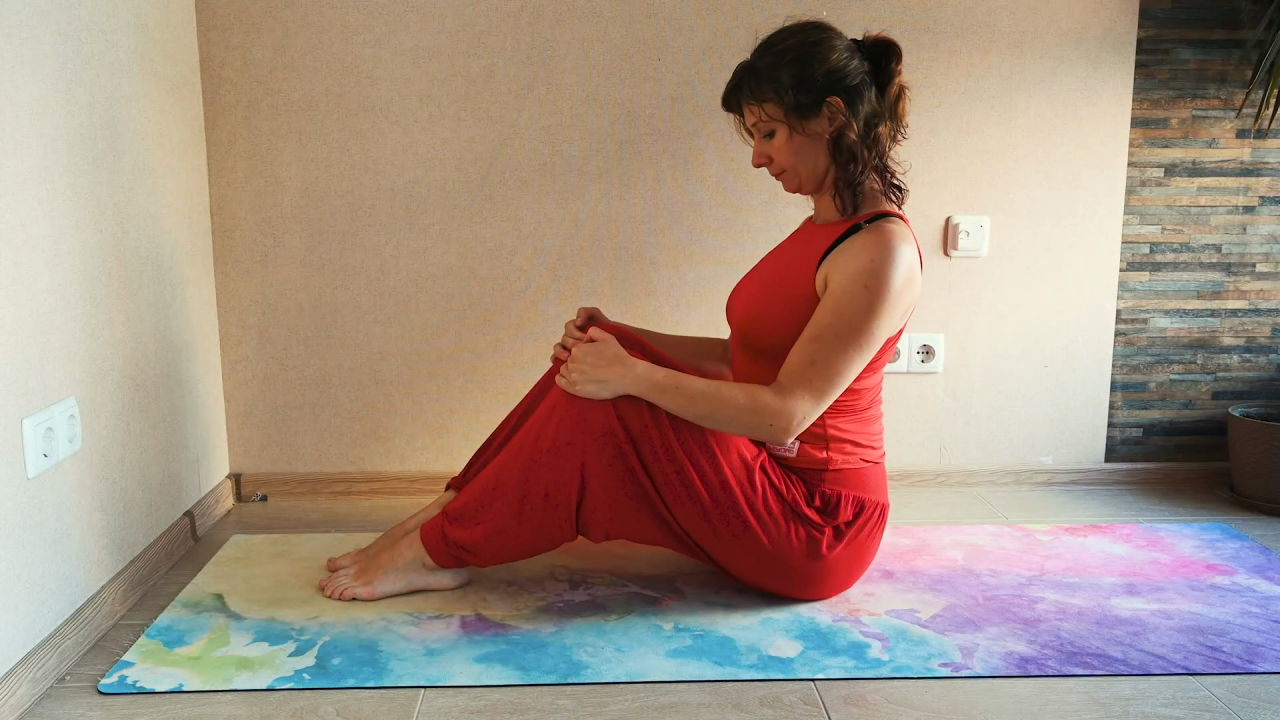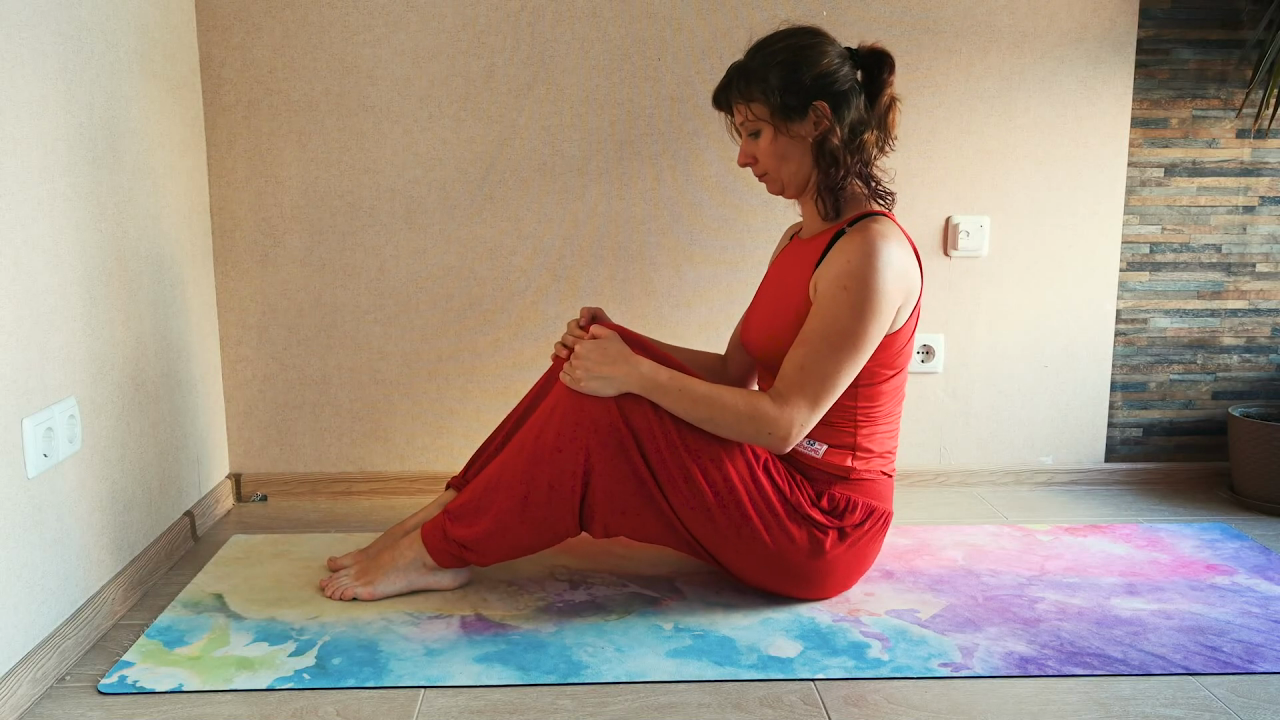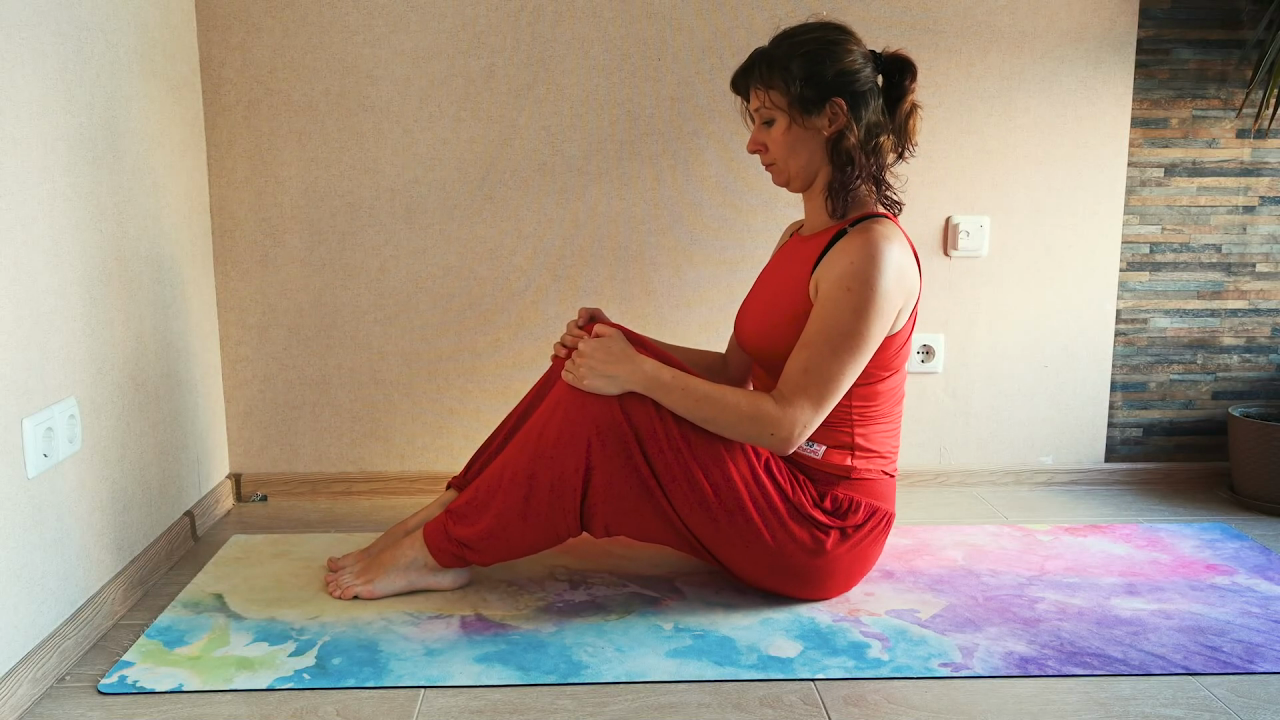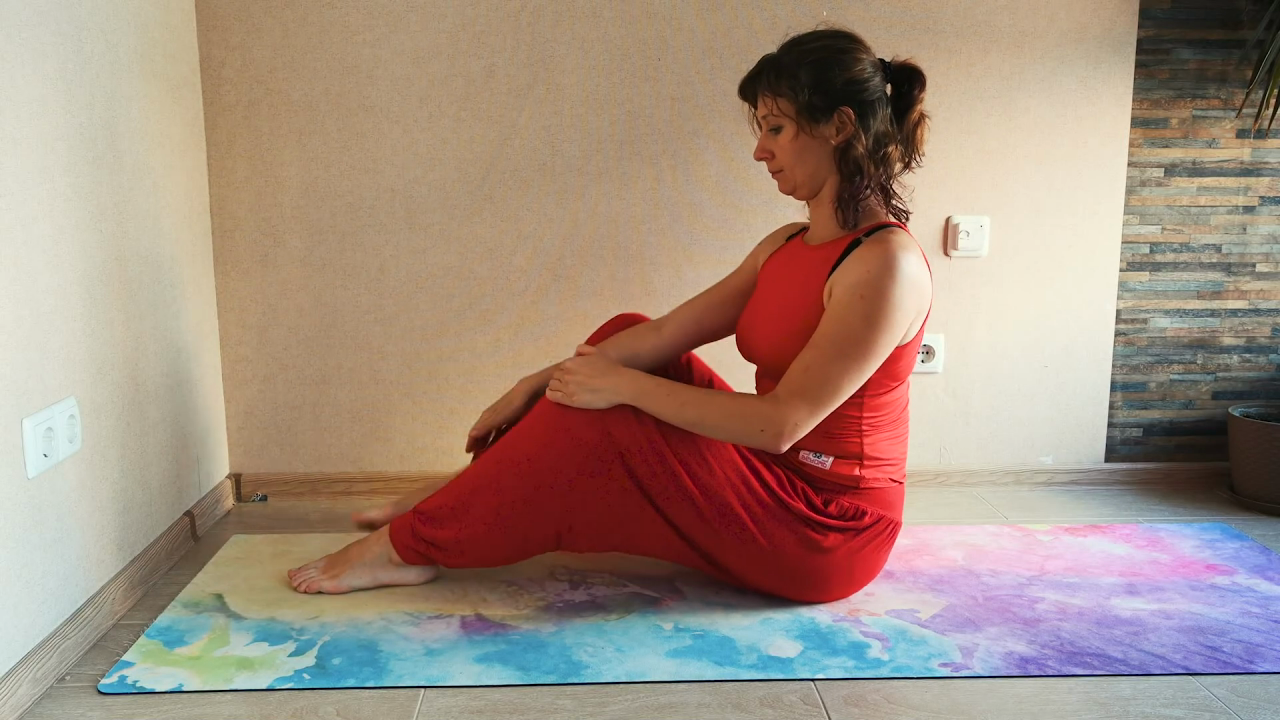
dt=1s
person 1, frame 1
left shoulder: (881, 251)
right shoulder: (824, 231)
left elbow: (785, 414)
right elbow: (741, 358)
left wrist: (631, 373)
right wrist: (617, 342)
left hip: (815, 529)
right hip: (774, 483)
left knee: (599, 405)
right knee: (594, 364)
left ankle: (436, 552)
right ankle: (448, 516)
person 1, frame 2
left shoulder: (870, 251)
right shoulder: (801, 240)
left elbow: (783, 421)
right elbow: (732, 372)
left wrist: (635, 372)
right wrist: (617, 349)
left hip: (820, 530)
right hip: (778, 488)
left knee: (601, 401)
right knee: (594, 363)
left ankle: (436, 552)
right ankle: (448, 515)
person 1, frame 3
left shoulder: (872, 253)
right shoulder: (802, 238)
left elbow: (787, 424)
right elbow: (733, 373)
left wrist: (638, 373)
right wrist: (620, 347)
left hip: (819, 530)
right hip: (776, 488)
left knee: (601, 403)
right knee: (595, 364)
left ankle: (440, 552)
right ankle: (452, 512)
person 1, frame 4
left shoulder: (888, 264)
right shoulder: (787, 247)
left elbow: (780, 424)
right elbow: (664, 336)
left wrist: (623, 386)
right wrist: (538, 385)
left hip: (823, 537)
right hip: (780, 483)
left knee: (588, 423)
right knee: (628, 333)
left ankle: (409, 547)
right ankle: (489, 479)
